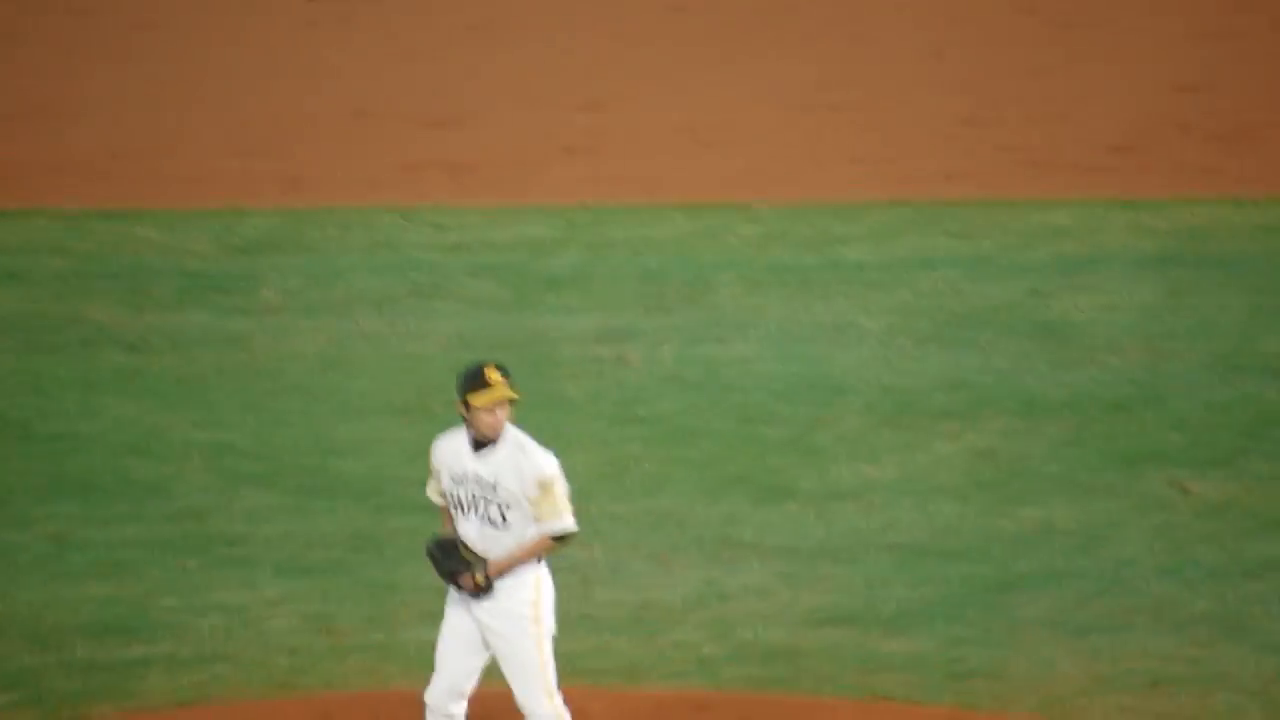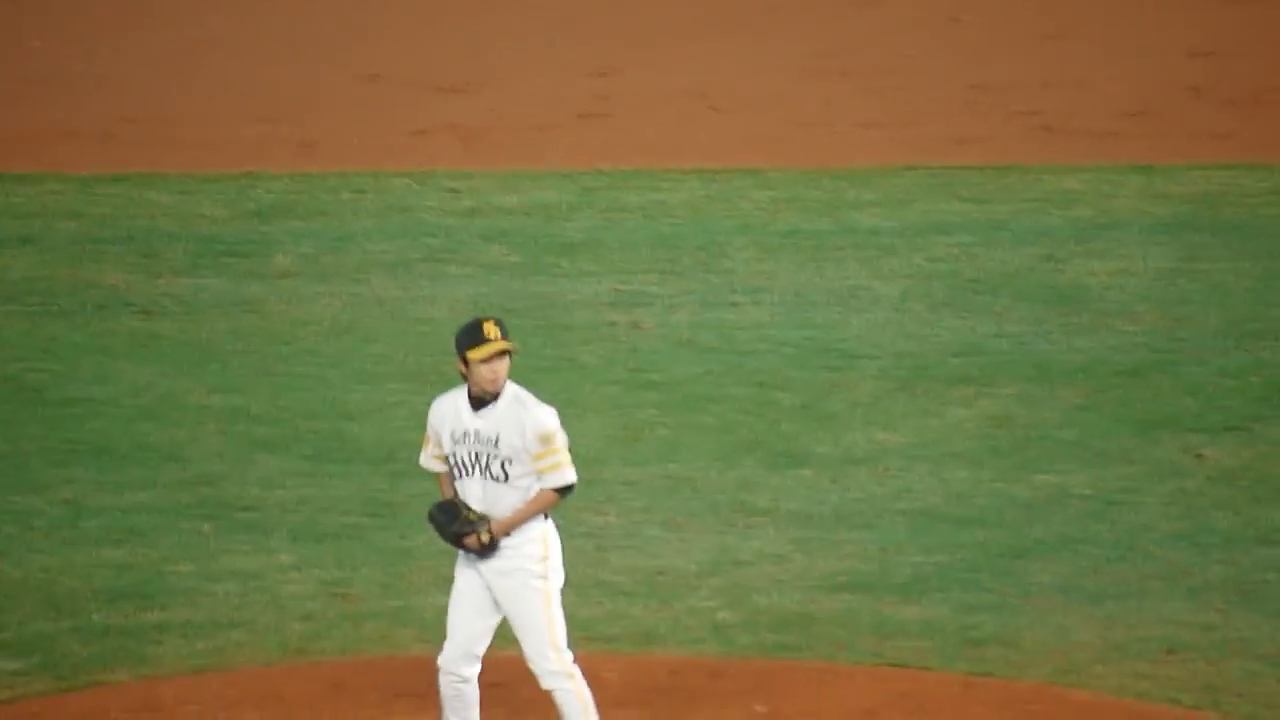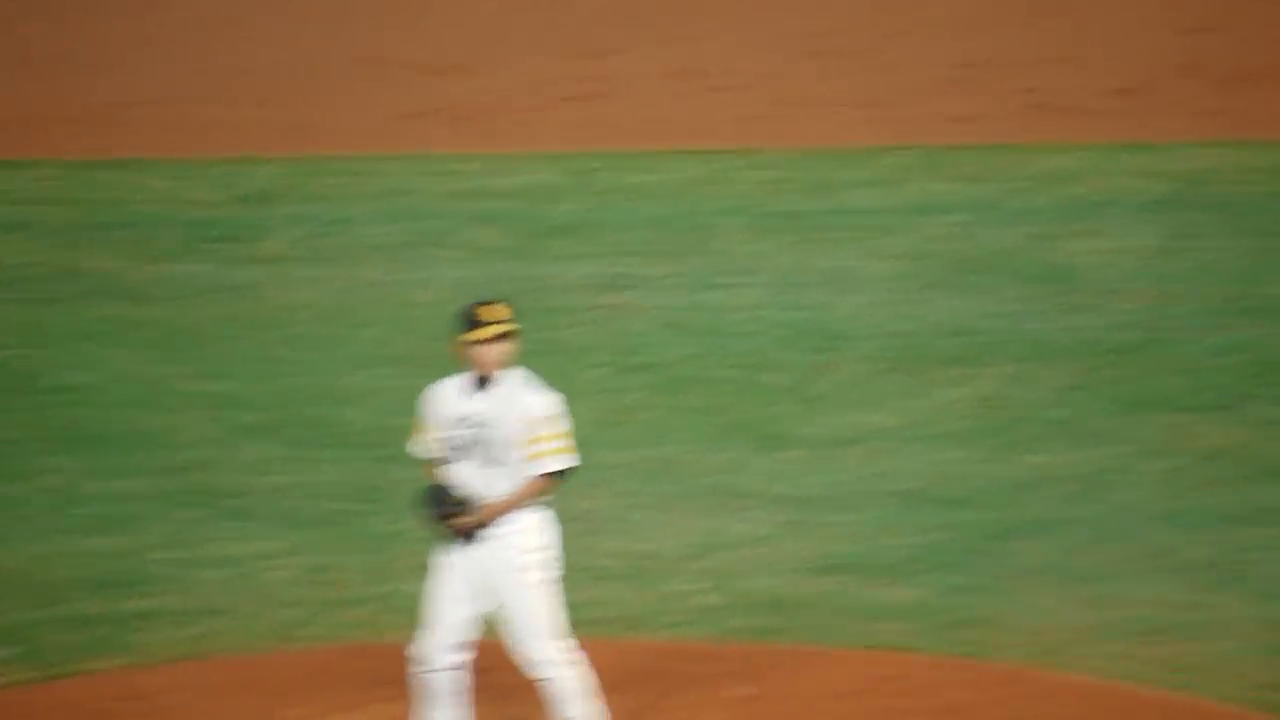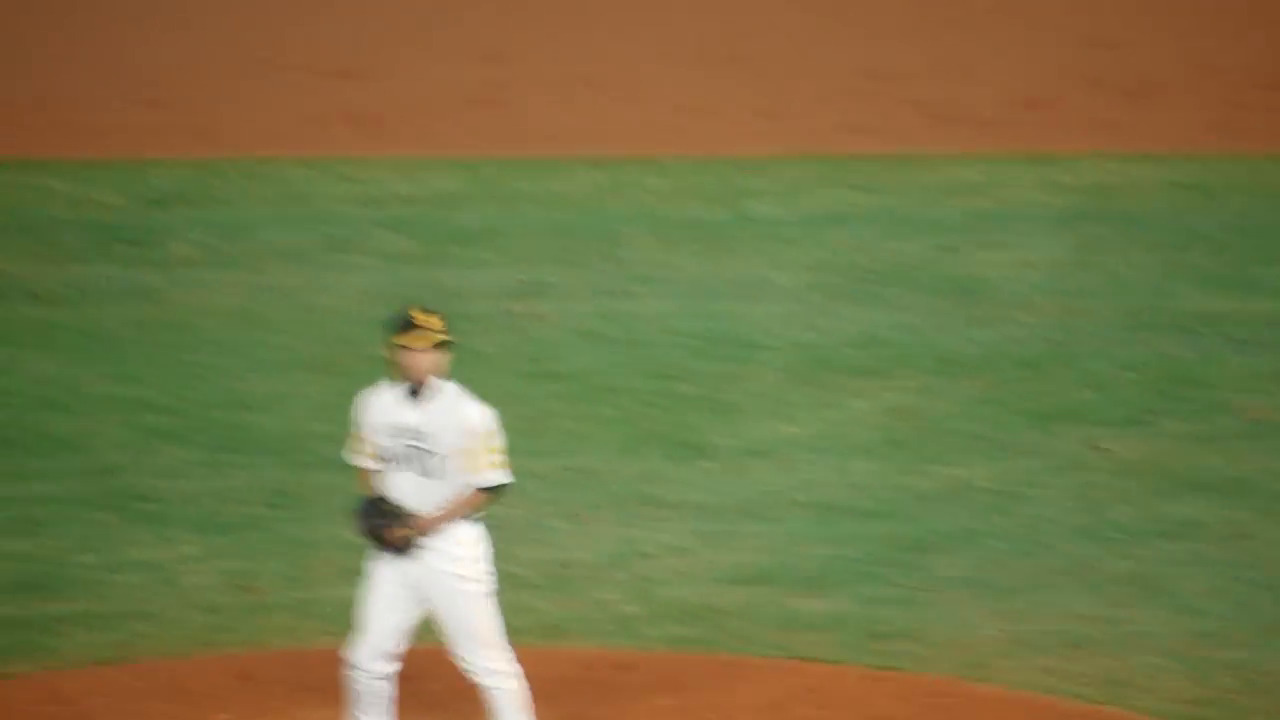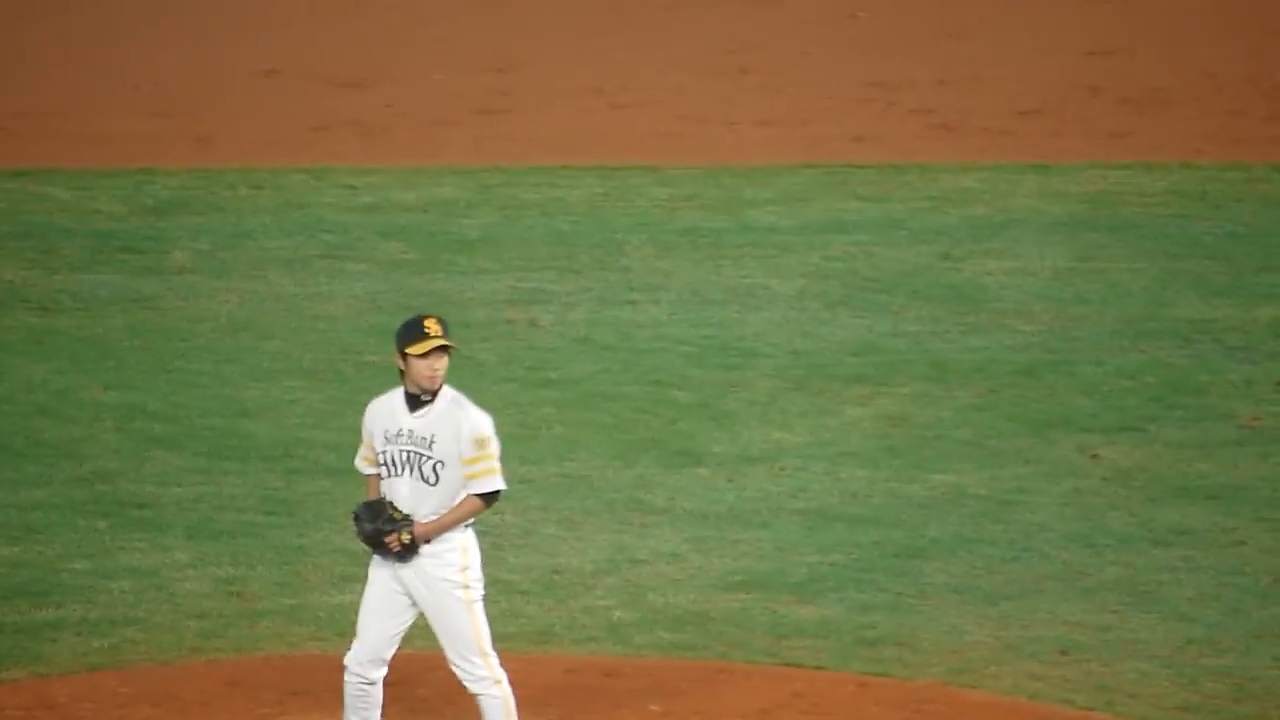
dt=0.2s
person 1, frame 1
left shoulder: (534, 460)
right shoulder: (445, 448)
left elbow: (557, 531)
left wrist: (496, 569)
left hip: (519, 591)
right hip: (466, 591)
person 1, frame 2
left shoulder: (533, 413)
right shoulder: (443, 410)
left elbow: (558, 486)
left wrist: (500, 528)
left hip: (524, 547)
right hip: (473, 551)
left knee: (551, 661)
right knee: (456, 662)
person 1, frame 3
left shoulder: (532, 400)
right shoulder: (438, 397)
left elbow: (553, 472)
left wrist: (489, 512)
left hip: (515, 537)
right hip: (461, 540)
left knee: (545, 652)
right knee: (436, 649)
person 1, frame 4
left shoulder: (466, 412)
right shoulder: (372, 404)
left elbow: (488, 486)
left wrist: (426, 524)
left hip: (451, 547)
right hip: (393, 549)
left knee: (487, 661)
right knee: (368, 656)
person 1, frame 5
left shoulder: (469, 419)
right shoulder: (378, 411)
left elbow: (484, 494)
left wrist: (426, 531)
left hip: (446, 553)
right hip: (391, 554)
left knee: (477, 667)
right knee: (362, 661)
